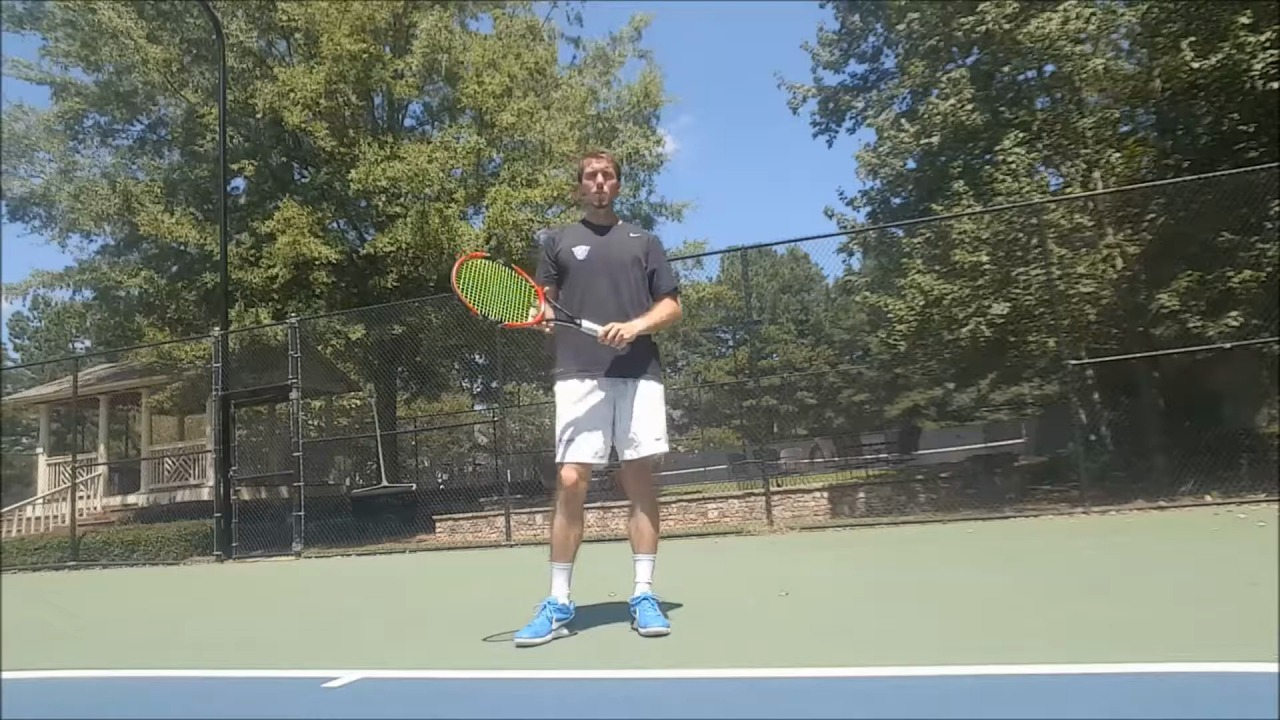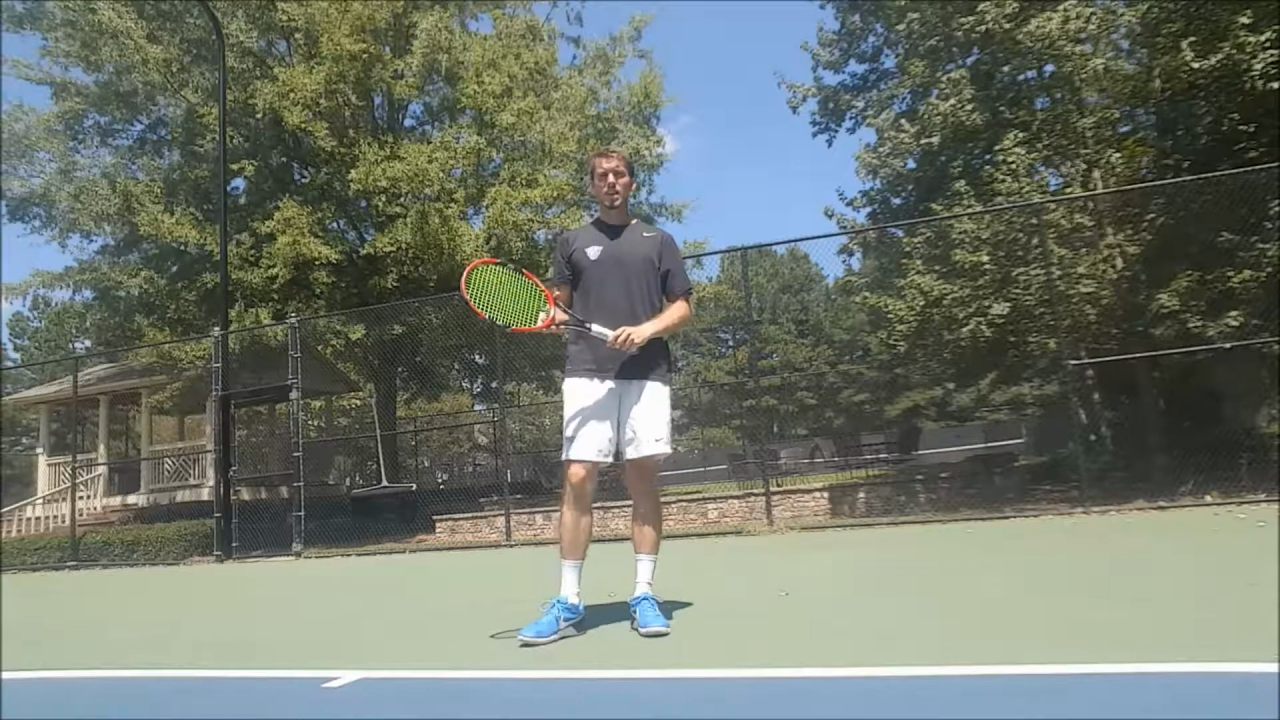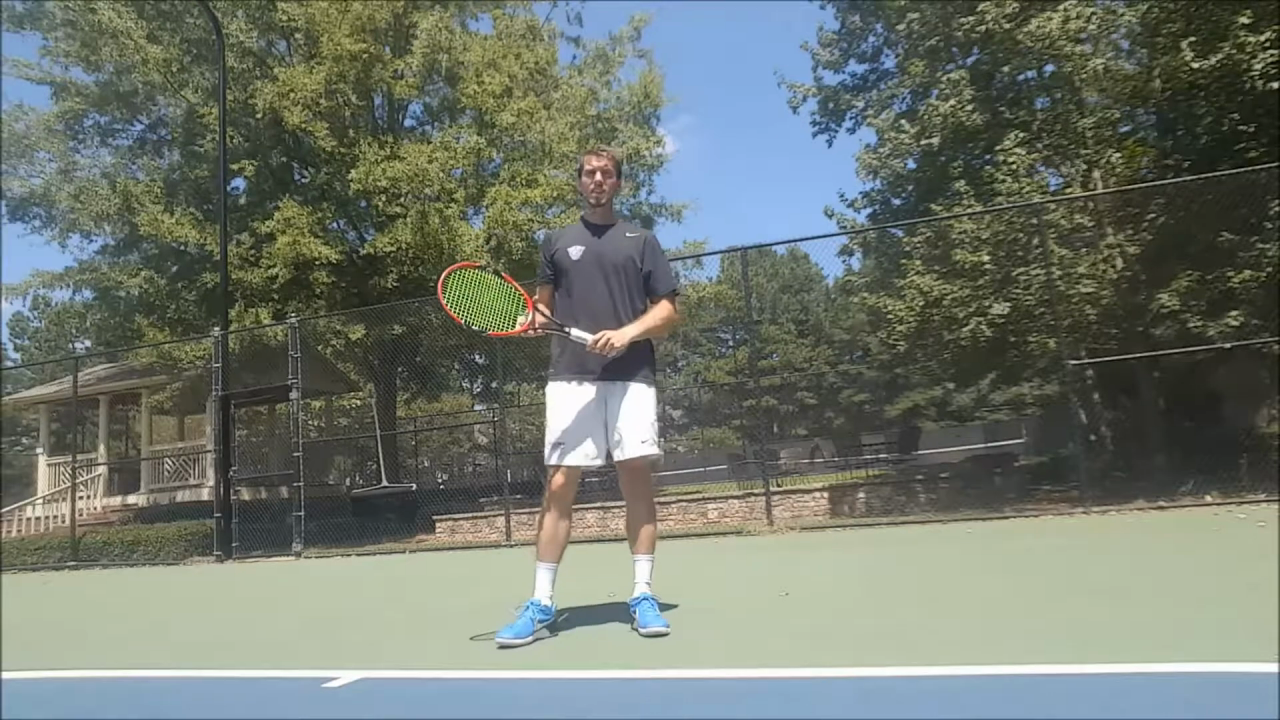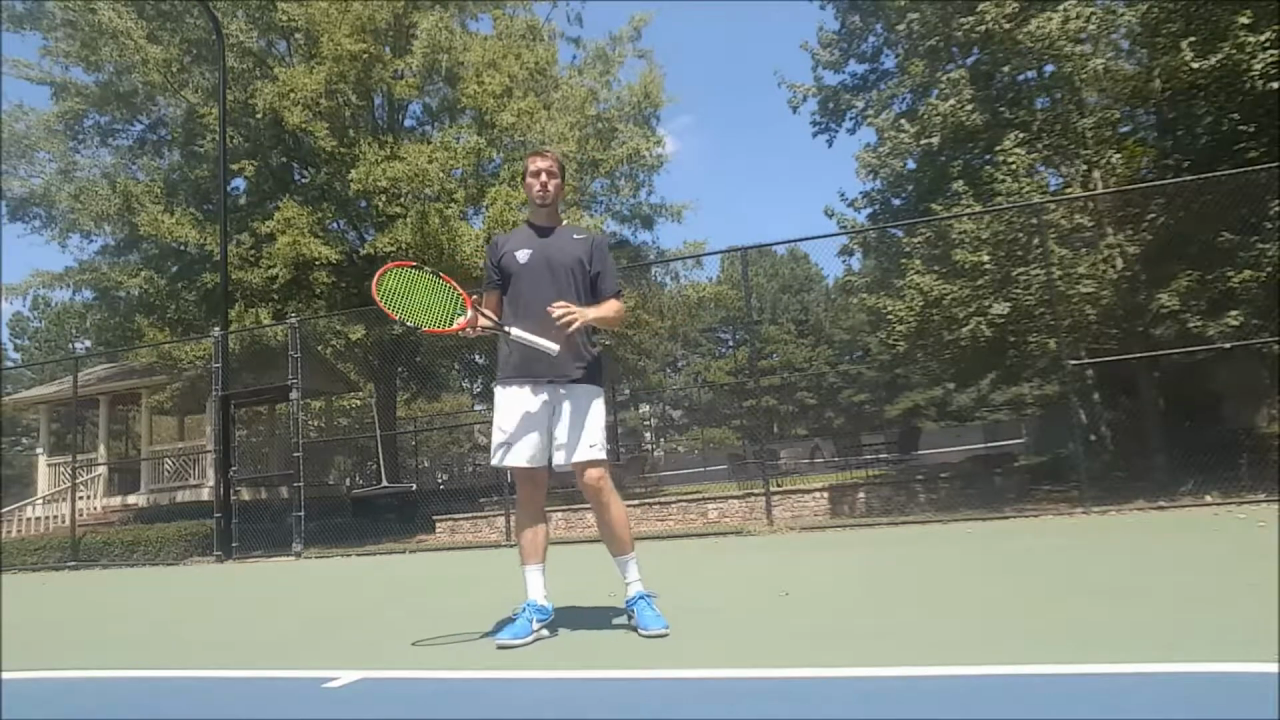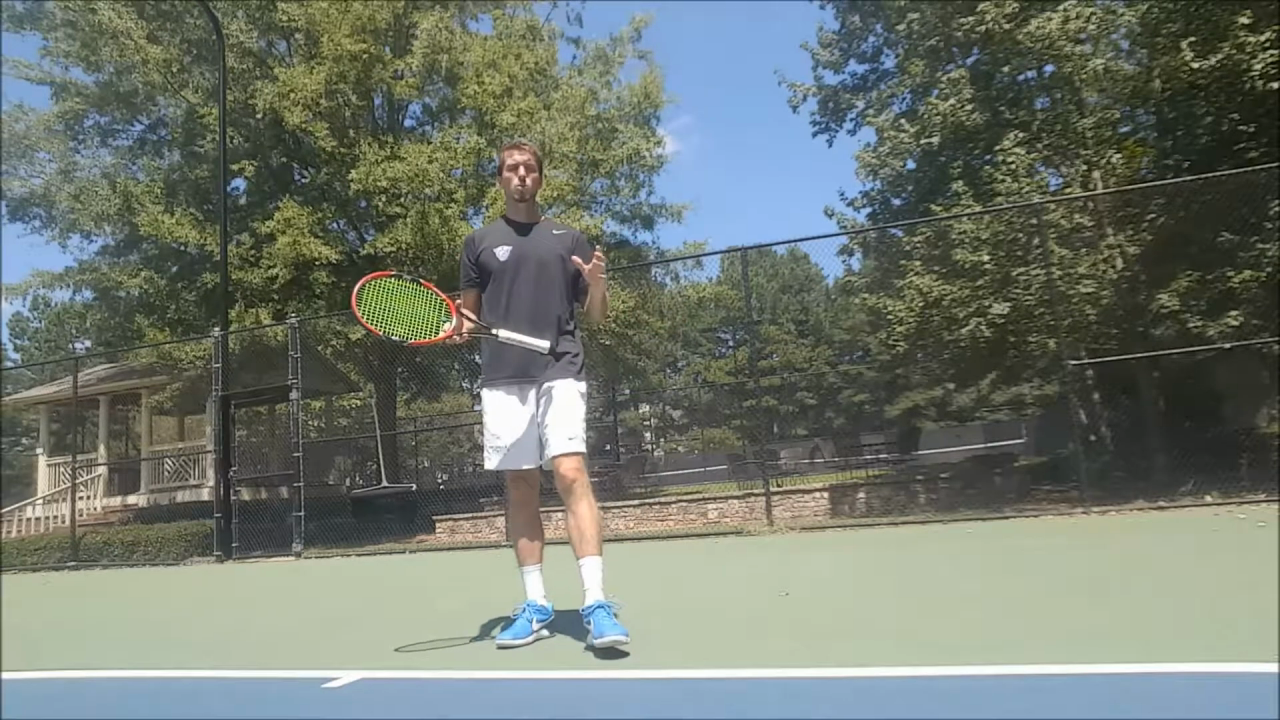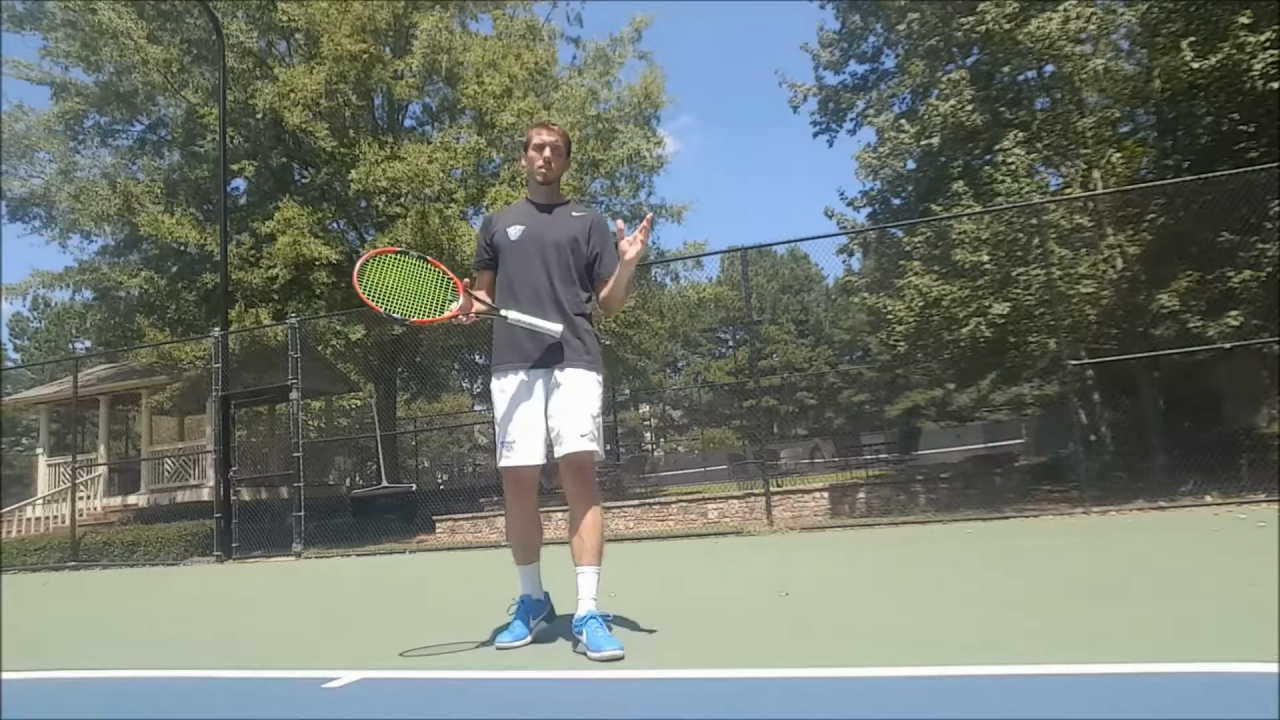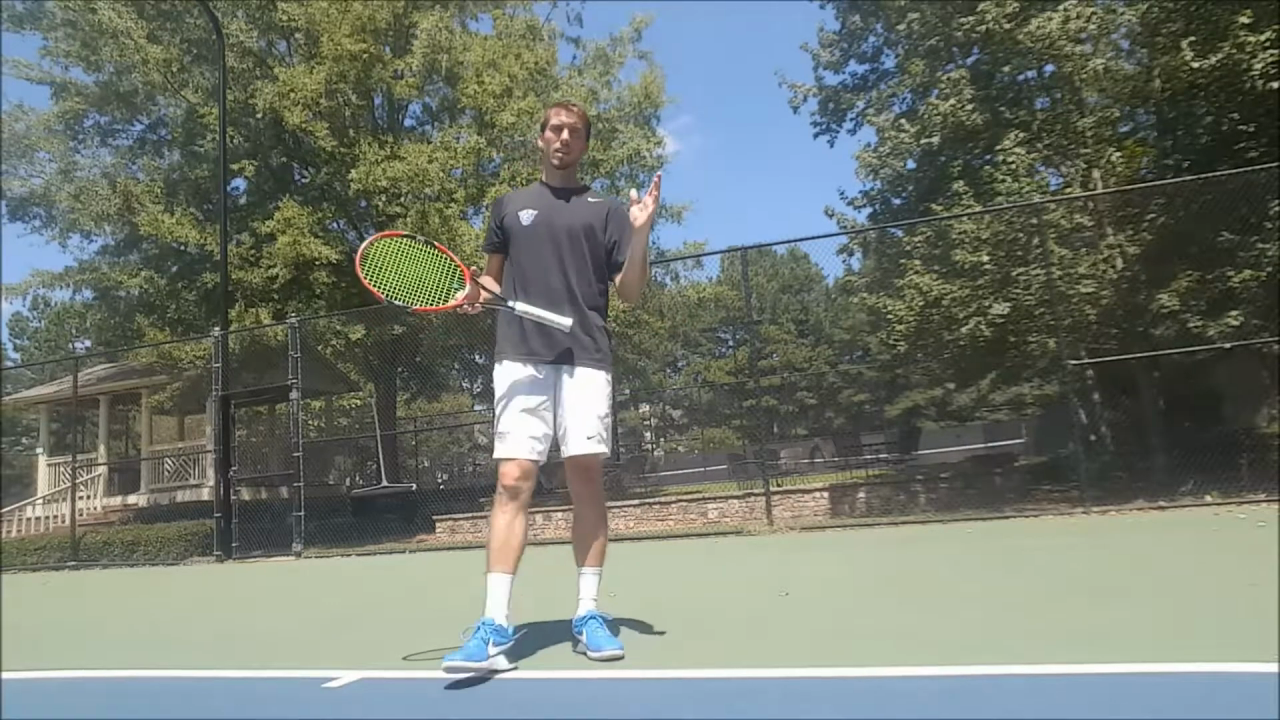
dt=0.5s
person 1, frame 1
left shoulder: (644, 241)
right shoulder: (557, 241)
left elbow: (671, 306)
left wrist: (635, 325)
right wrist: (540, 316)
left hip: (639, 375)
right hip: (579, 376)
left knee: (639, 480)
right knee: (571, 482)
left ankle: (643, 595)
right ankle: (557, 603)
person 1, frame 2
left shoulder: (658, 241)
right shoulder: (572, 242)
left elbow: (682, 307)
right elbow: (560, 305)
left wrist: (646, 329)
right wrist: (552, 318)
left hip: (646, 375)
right hip: (587, 375)
left knee: (643, 479)
right knee: (578, 480)
left ankle: (644, 595)
right ankle: (567, 601)
person 1, frame 3
left shoulder: (641, 241)
right shoulder: (556, 242)
left elbow: (667, 309)
right elbow: (544, 303)
left wrist: (626, 333)
right wrist: (533, 320)
left hip: (630, 376)
right hip: (570, 378)
left knee: (636, 479)
right knee: (559, 486)
left ankle: (643, 596)
right ankle: (540, 604)
person 1, frame 4
left shoulder: (588, 243)
right shoulder: (503, 245)
left elbow: (616, 310)
right elbow: (491, 309)
left wrist: (585, 314)
right wrist: (476, 322)
left hip: (578, 379)
right hip: (518, 381)
left knee: (594, 480)
right knee: (529, 487)
left ankle: (636, 593)
right ankle: (536, 606)
person 1, frame 5
left shoulder: (569, 239)
right shoulder: (479, 242)
left elbow: (595, 315)
right elbow: (469, 310)
left wrist: (598, 287)
right wrist: (461, 326)
left hip: (561, 374)
right hip: (503, 381)
left knee: (572, 476)
right knee: (521, 487)
left ankle: (595, 605)
right ankle: (535, 606)
person 1, frame 6
left shoulder: (589, 222)
right shoulder: (497, 224)
left elbow: (609, 303)
right elbow: (484, 292)
left wrist: (627, 265)
right wrist: (468, 306)
left hip: (574, 362)
right hip: (513, 366)
left knee: (579, 475)
right knee: (518, 483)
left ankle: (587, 614)
right ankle: (532, 600)
person 1, frame 7
left shoulder: (606, 209)
right shoulder: (509, 205)
left elbow: (630, 292)
right elbow: (493, 275)
left wrist: (640, 236)
right wrist: (475, 293)
left hip: (585, 359)
right hip: (520, 359)
left knee: (586, 479)
right knee: (512, 481)
left ankle: (588, 615)
right ankle: (494, 628)
